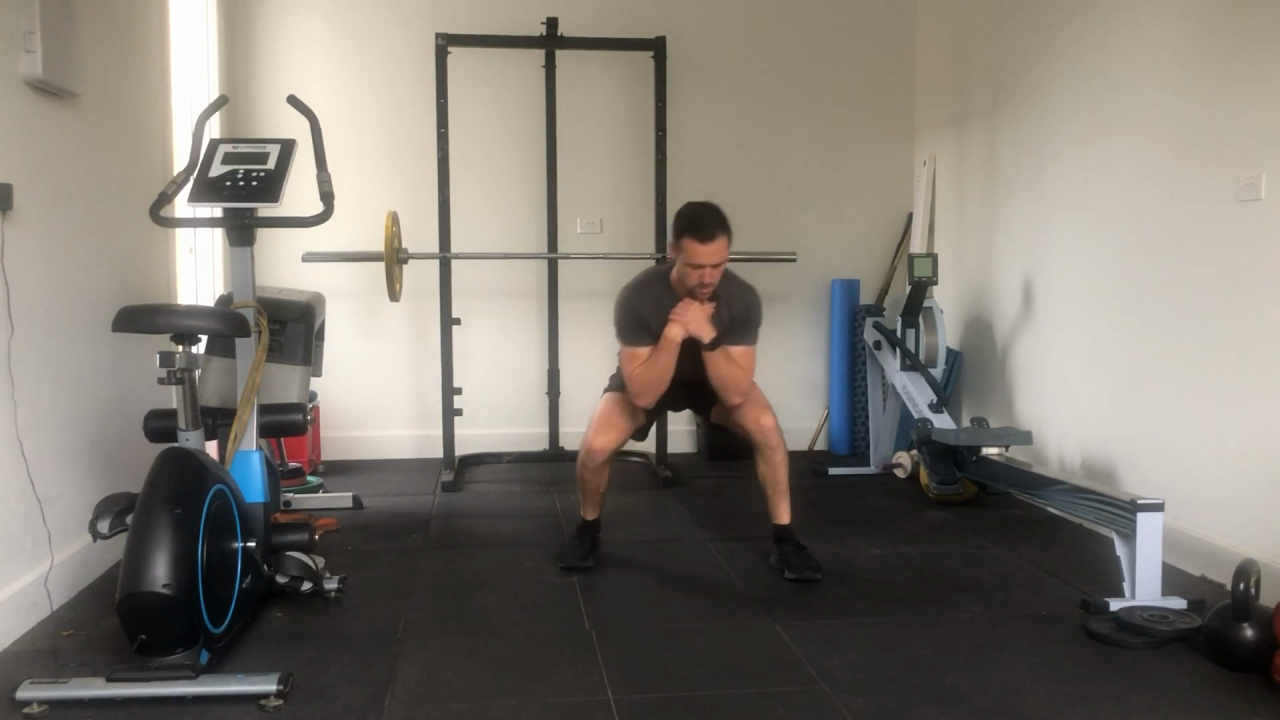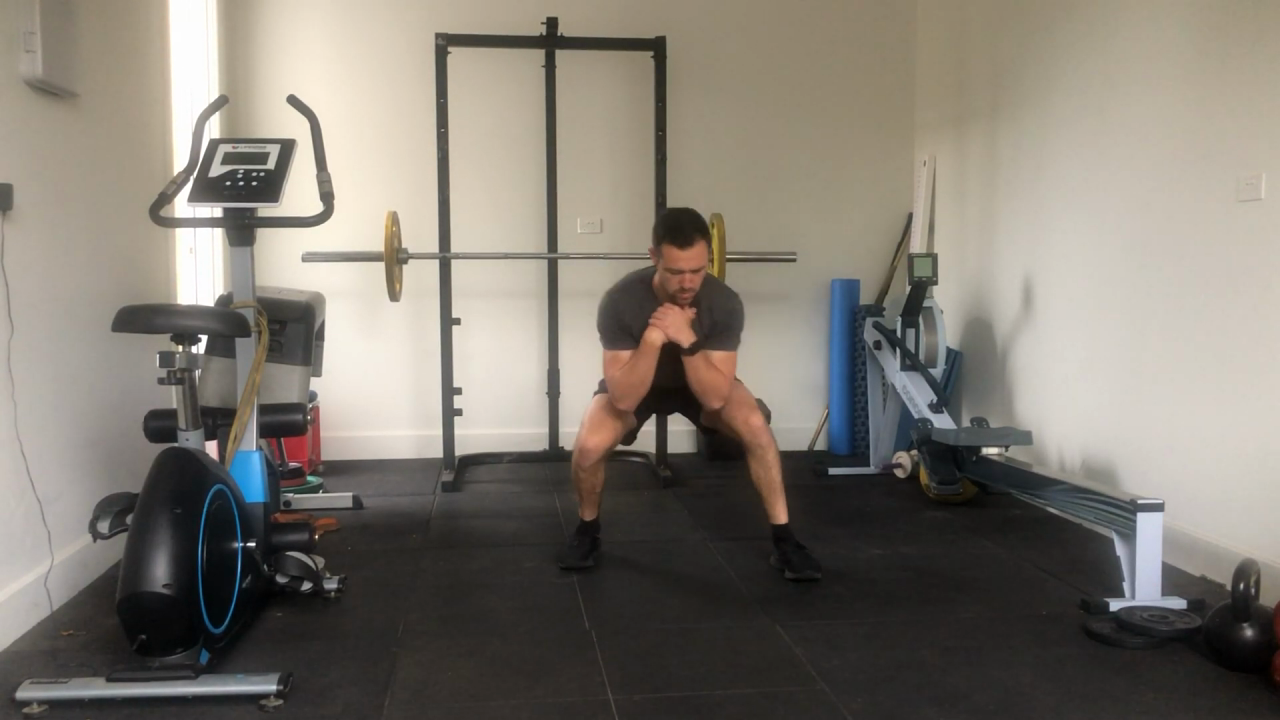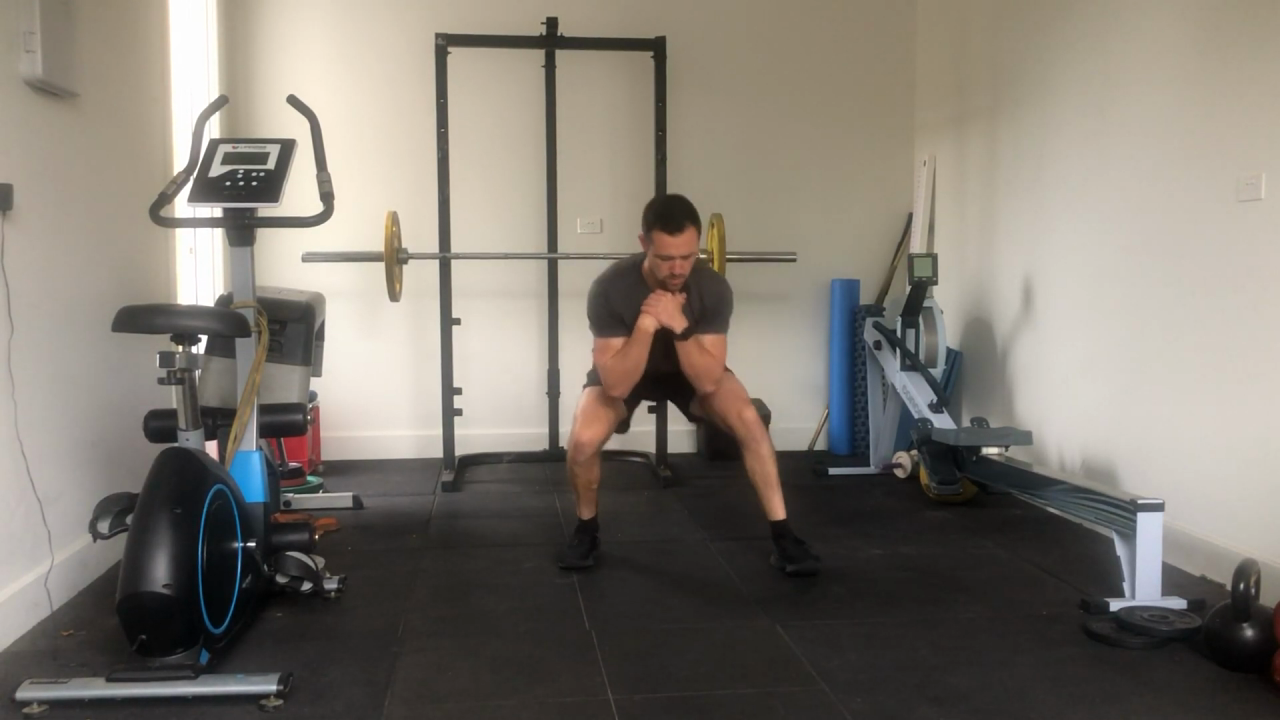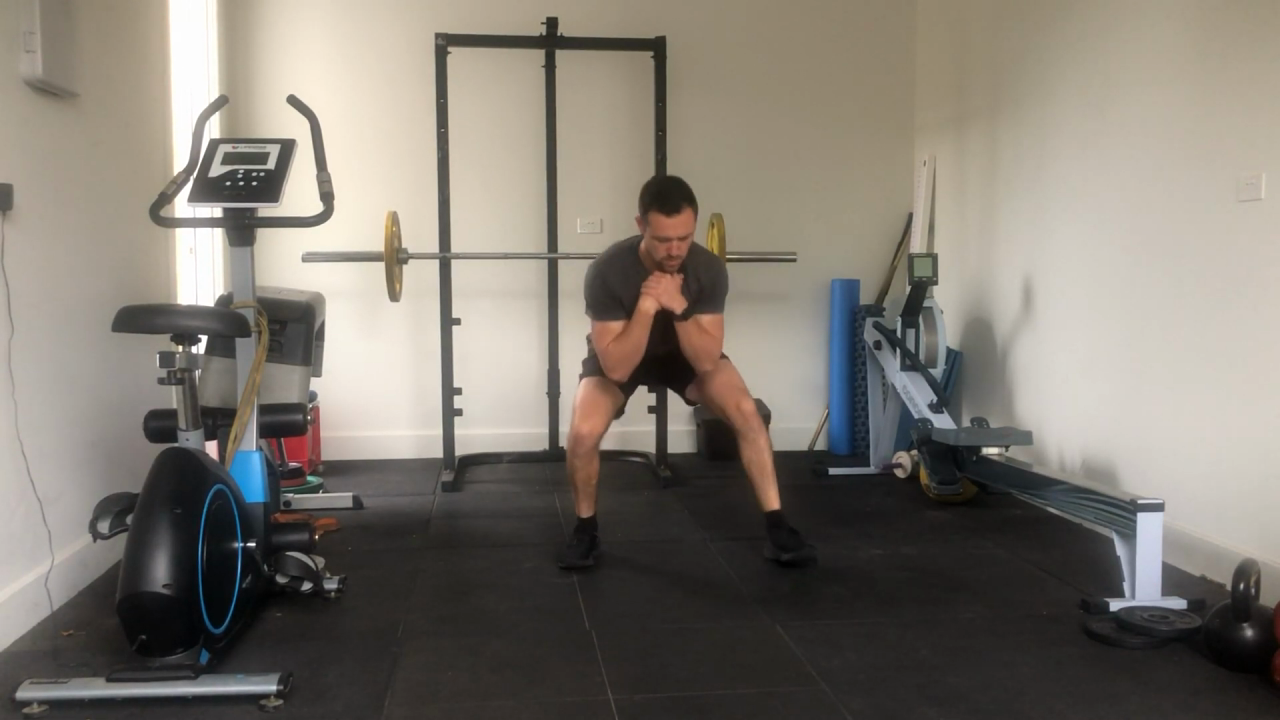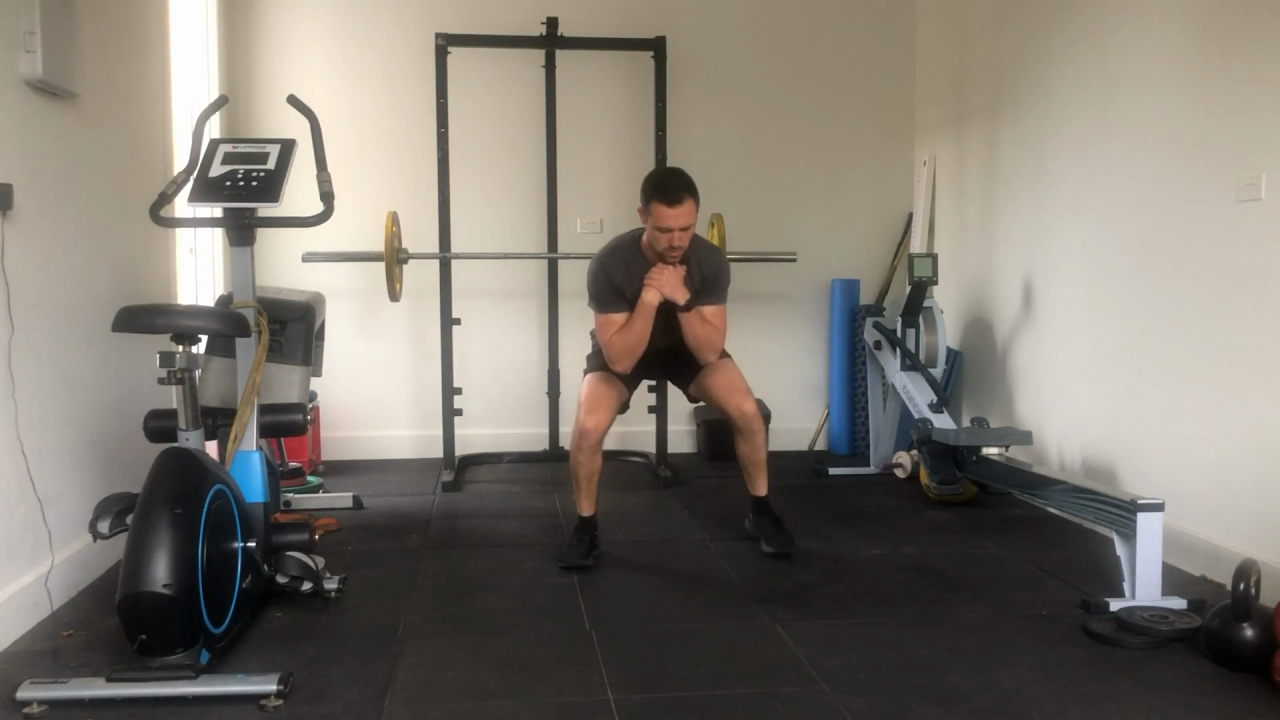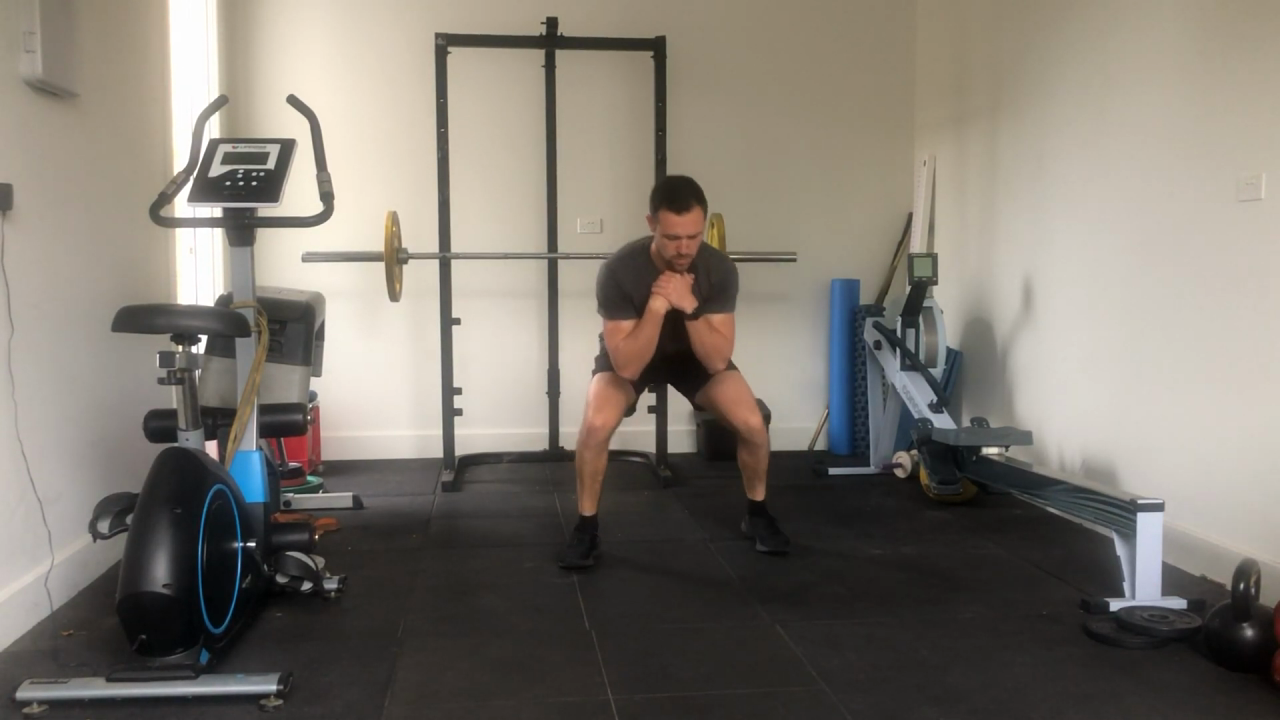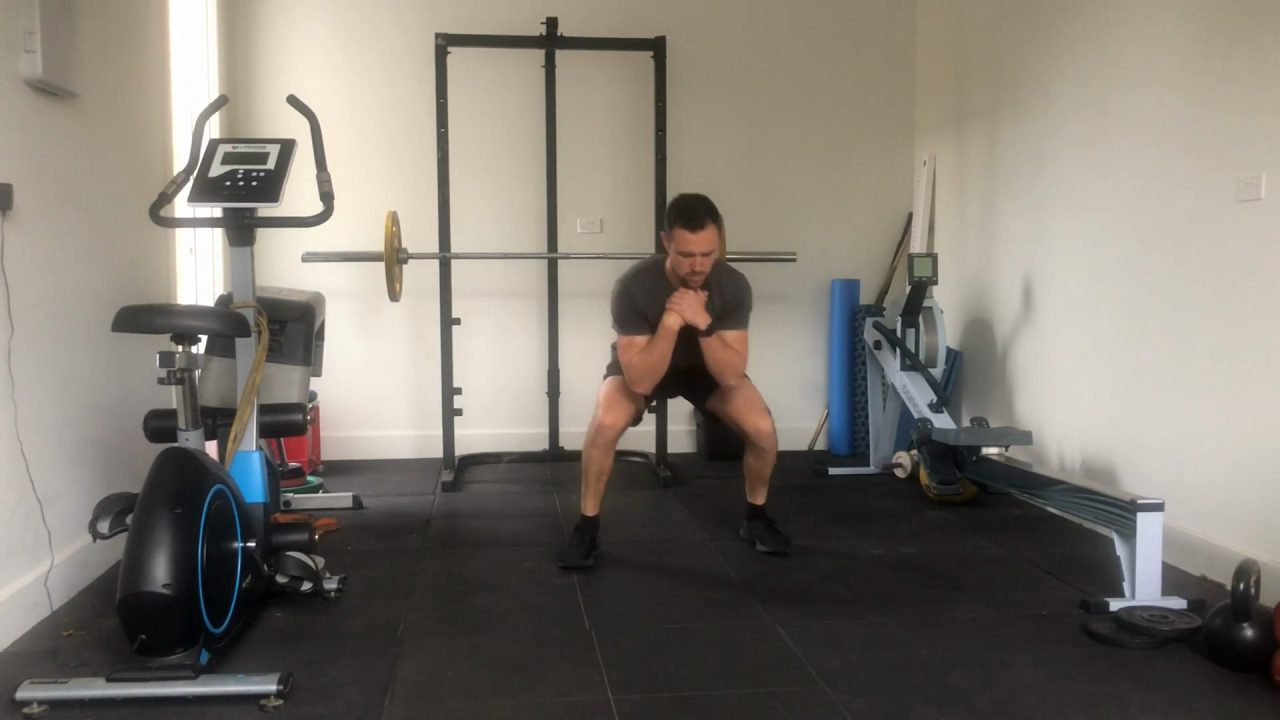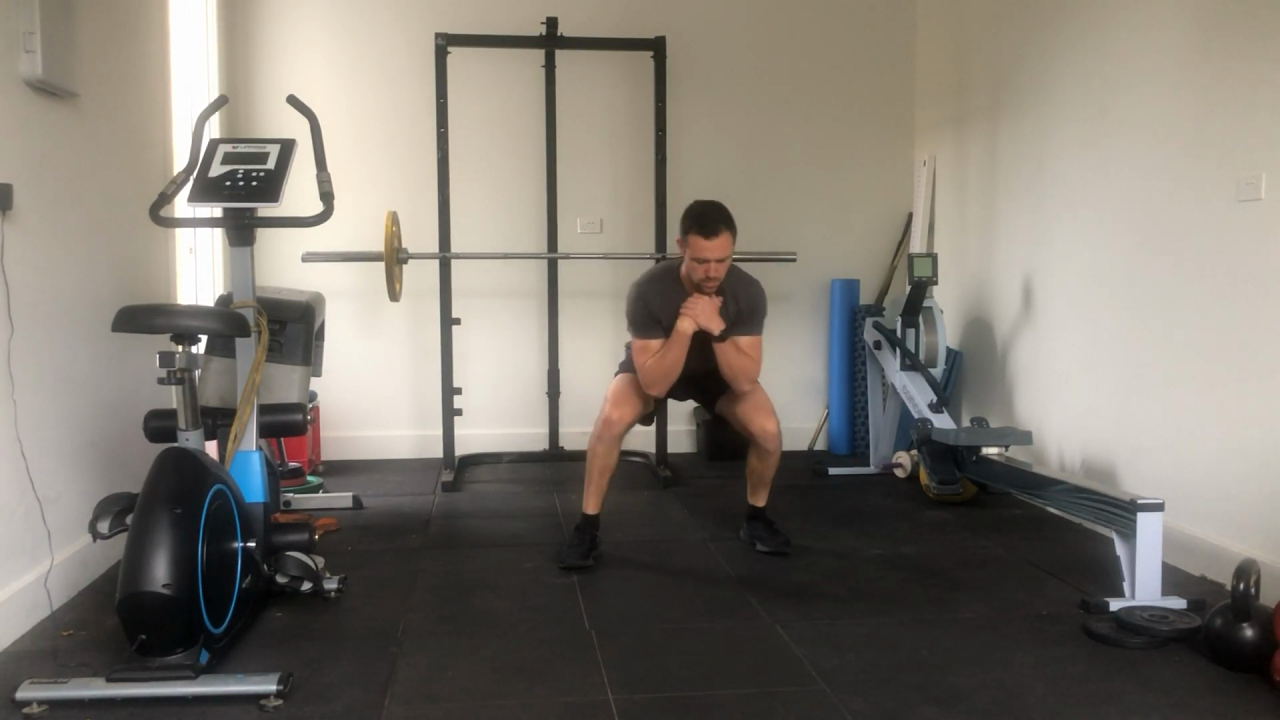
dt=0.1s
person 1, frame 1
left shoulder: (742, 300)
right shoulder: (637, 297)
left elbow: (736, 394)
right elbow: (642, 395)
left wrist: (707, 336)
right wrist: (673, 334)
left hip: (713, 377)
right hip: (646, 375)
left knee: (765, 426)
right knee: (596, 447)
left ankle: (785, 539)
right ankle: (589, 528)
person 1, frame 2
left shoulder: (723, 303)
right shoulder: (621, 302)
left elbow: (716, 398)
right elbow: (623, 399)
left wrist: (686, 340)
right wrist: (653, 339)
left hip: (699, 381)
right hip: (631, 380)
left knee: (755, 426)
right knee: (589, 447)
left ankle: (784, 540)
right ankle: (588, 529)
person 1, frame 3
left shoulder: (713, 289)
right shoulder: (609, 289)
left elbow: (708, 383)
right elbow: (615, 386)
left wrist: (678, 325)
right wrist: (645, 325)
left hip: (689, 368)
right hip: (624, 369)
left knee: (748, 420)
right knee: (583, 441)
left ankle: (782, 535)
right ankle: (587, 529)
person 1, frame 4
left shoulder: (709, 269)
right shoulder: (607, 271)
left elbow: (706, 362)
right elbow: (616, 367)
left wrist: (681, 306)
right wrist: (646, 307)
left hip: (685, 349)
right hip: (619, 354)
left knee: (745, 411)
right knee: (583, 432)
left ankle: (776, 524)
right ankle: (586, 527)
person 1, frame 5
left shoulder: (711, 261)
right shoulder: (610, 264)
left elbow: (709, 354)
right elbow: (619, 361)
left wrist: (682, 298)
right wrist: (648, 300)
left hip: (687, 344)
right hip: (622, 349)
left knee: (747, 412)
right knee: (588, 427)
left ankle: (761, 509)
right ankle: (586, 527)
person 1, frame 6
left shoulder: (719, 269)
right shoulder: (619, 270)
left elbow: (718, 361)
right elbow: (628, 366)
left wrist: (691, 306)
right wrist: (656, 306)
left hip: (693, 350)
right hip: (629, 351)
left knee: (752, 423)
right knee: (597, 425)
left ankle: (756, 512)
right ankle: (586, 527)
person 1, frame 7
left shoulder: (732, 285)
right shoulder: (634, 287)
left elbow: (730, 376)
right elbow: (640, 381)
left wrist: (702, 322)
right wrist: (669, 323)
left hip: (706, 364)
right hip: (641, 363)
left knee: (762, 429)
right knee: (605, 424)
left ankle: (755, 516)
right ankle: (587, 528)
person 1, frame 8
left shoulder: (748, 292)
right shoulder: (649, 290)
left elbow: (745, 382)
right elbow: (653, 385)
left wrist: (718, 328)
right wrist: (684, 328)
left hip: (719, 368)
right hip: (656, 361)
left knee: (768, 430)
right knee: (611, 419)
left ankle: (756, 517)
right ankle: (587, 528)
